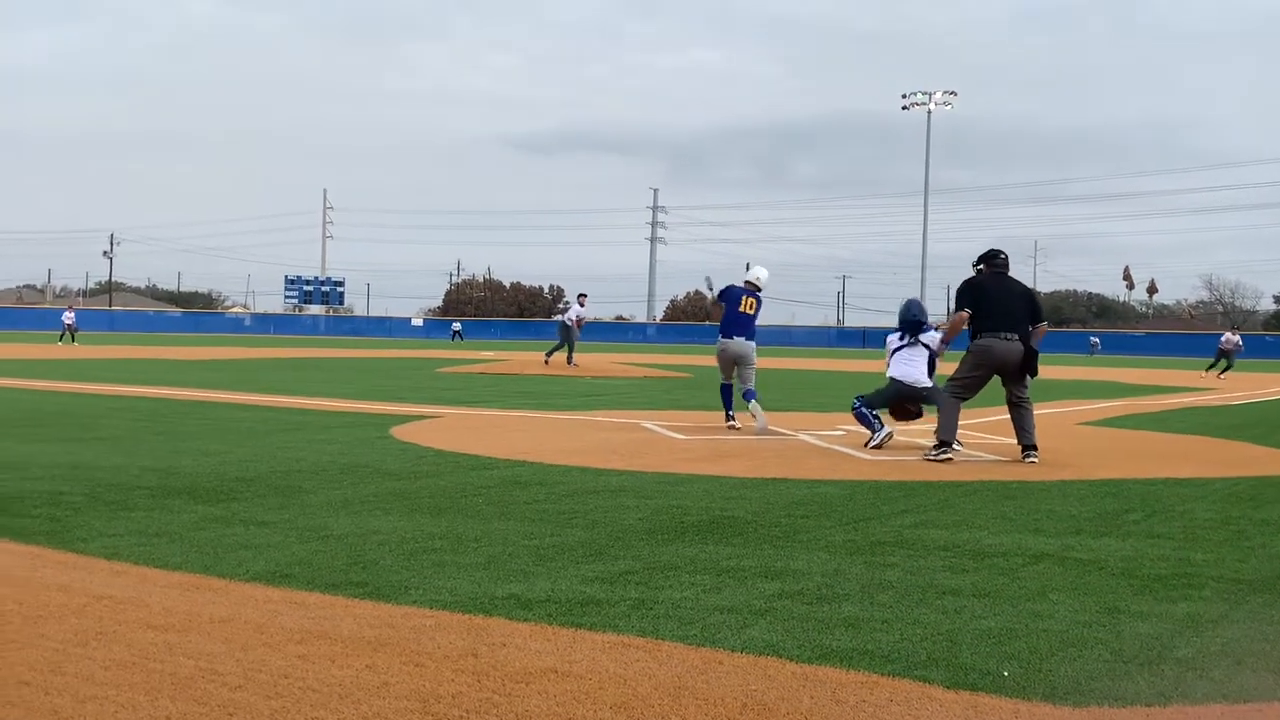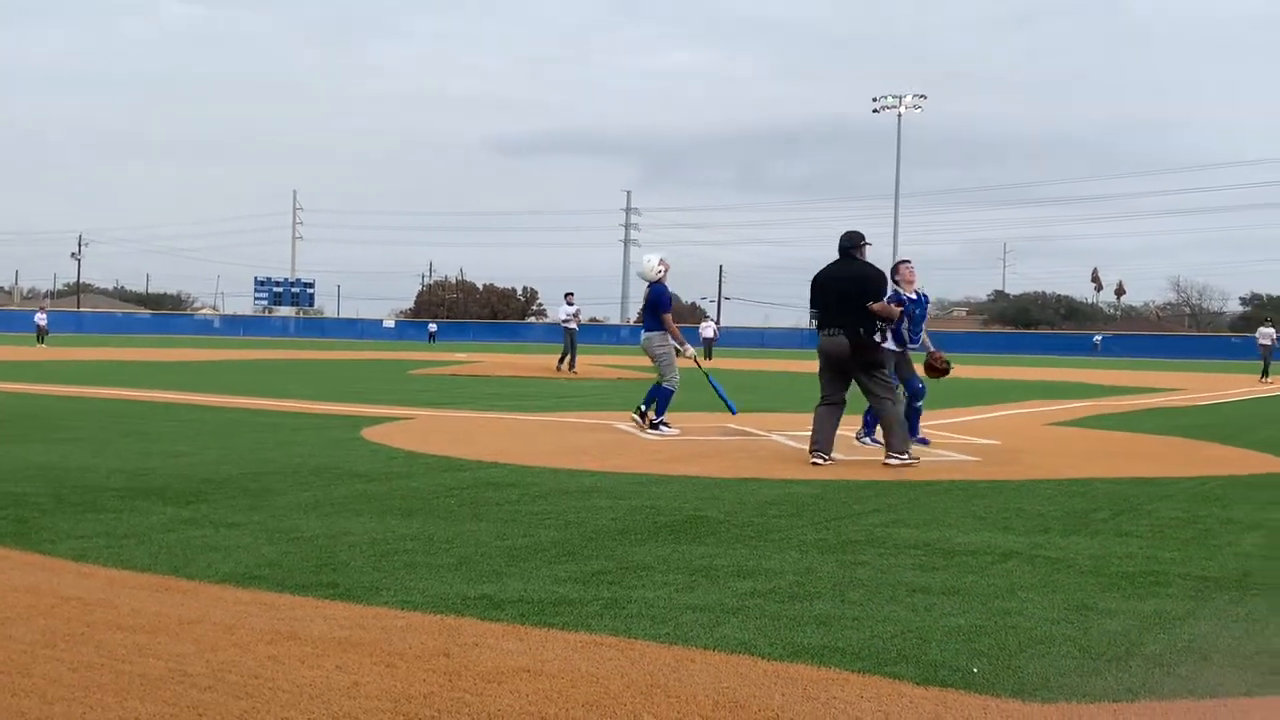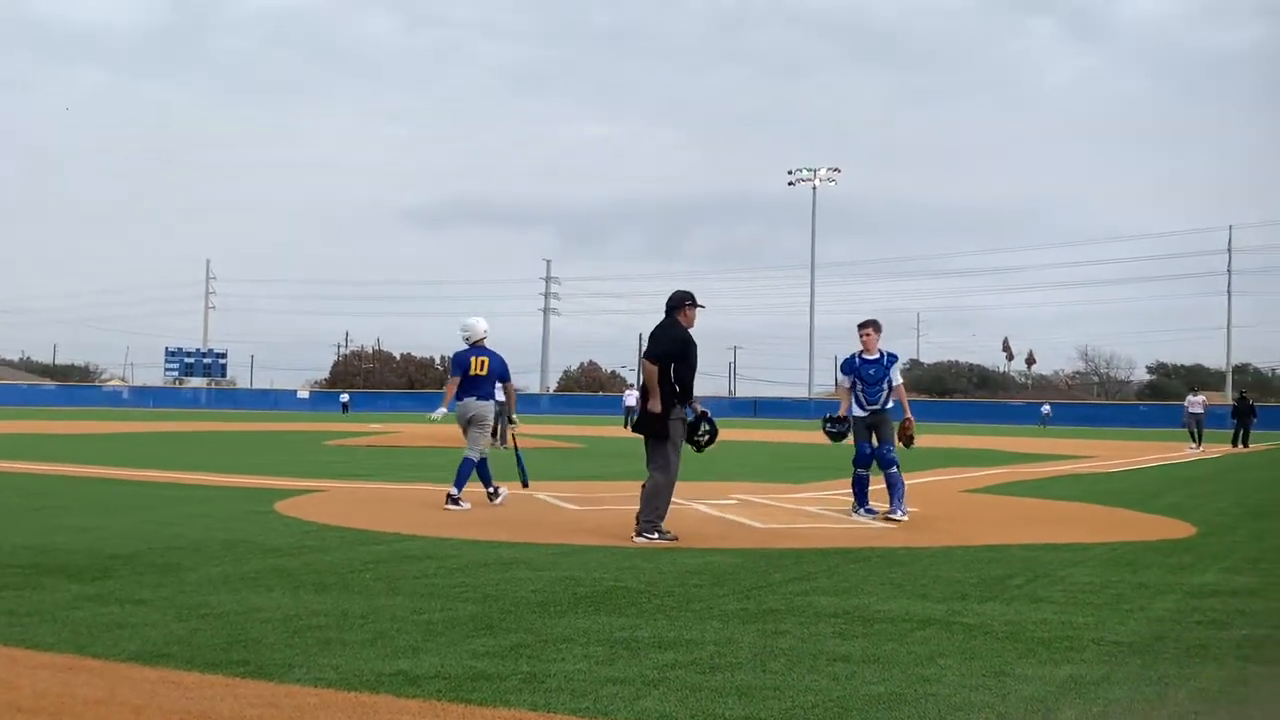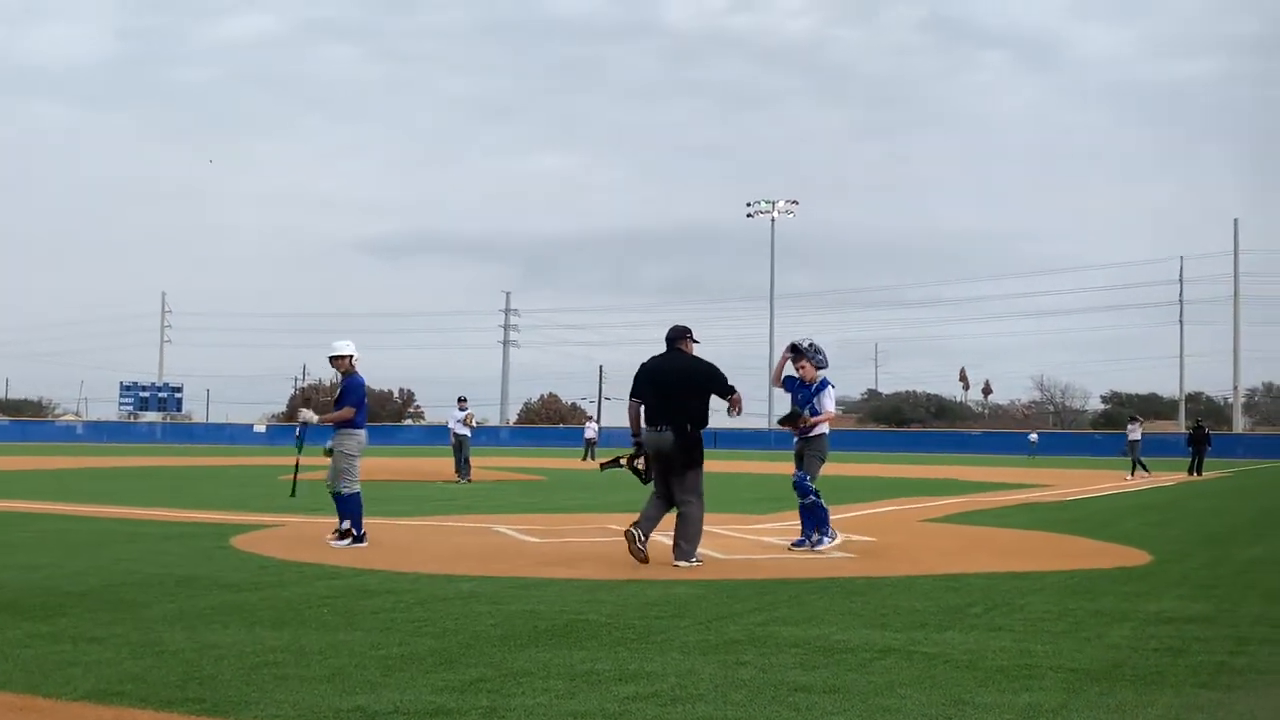
dt=1s
person 1, frame 1
left shoulder: (973, 284)
right shoulder: (1025, 290)
left elbow: (961, 317)
right elbow: (1041, 328)
left wrist: (944, 342)
right wrist: (1027, 352)
left hip: (986, 346)
right hip: (1018, 348)
left knee: (953, 392)
right knee: (1020, 399)
left ankle: (943, 446)
right ankle: (1030, 449)
person 1, frame 2
left shoulder: (823, 274)
right shoulder: (872, 272)
left elbow: (815, 313)
right elbow: (877, 307)
right wrist: (894, 313)
left hip: (827, 342)
right hip: (858, 343)
left knee: (830, 400)
right knee: (886, 396)
left ankle: (819, 450)
right ankle: (897, 450)
person 1, frame 3
left shoulder: (670, 332)
right shoulder: (673, 332)
right elbow: (648, 362)
left wrist: (691, 402)
right wrist: (654, 399)
left hip: (664, 410)
right hip: (665, 411)
left knee: (661, 469)
right knee: (663, 470)
left ankle: (647, 523)
right ankle: (648, 529)
person 1, frame 4
left shoulder: (649, 366)
right shoulder: (700, 367)
left elbow: (634, 404)
right elbow: (733, 396)
left wrist: (637, 436)
right wrist: (736, 407)
left hip: (653, 437)
right hip: (683, 439)
left knee: (662, 493)
right knee: (690, 499)
left ankle: (639, 529)
right ankle: (685, 554)
person 2, frame 1
left shoulder: (892, 337)
right shoulder: (930, 335)
left hip: (896, 386)
right hip: (922, 391)
left knee: (859, 404)
left ankle: (879, 429)
person 2, frame 2
left shoulder: (922, 299)
right shoulder: (893, 298)
left elbow: (920, 328)
left wrist: (930, 349)
left hip: (903, 352)
right hip: (887, 351)
left knee: (917, 390)
left ankle: (912, 433)
right ankle: (866, 432)
person 2, frame 3
left shoulder: (890, 360)
right shoulder: (852, 363)
left elbow: (897, 387)
right elbow: (846, 390)
left wrist: (907, 413)
right wrist: (842, 412)
left hip: (883, 415)
right hip: (860, 417)
left knee: (887, 457)
right knee: (863, 458)
left ankle: (897, 506)
right ankle: (860, 504)
person 2, frame 4
left shoulder: (824, 386)
right shoulder: (796, 384)
left elbow: (830, 414)
right elbow: (775, 381)
left wrist: (812, 420)
right wrist: (784, 358)
left hip: (817, 442)
right hip: (800, 442)
left knee: (804, 484)
right knee: (801, 487)
left ankle: (826, 532)
right ankle: (808, 535)
person 3, frame 1
left shoulder: (732, 291)
right shoulder: (758, 300)
left elbow: (715, 302)
left wrist: (715, 294)
left hip: (726, 344)
right hip: (748, 346)
left knee: (727, 380)
right knee: (747, 386)
left ankle: (729, 416)
right ankle: (753, 404)
person 3, frame 2
left shoulder: (651, 289)
right shoulder: (662, 291)
right elbow: (668, 324)
left wrist: (671, 343)
right wrist: (685, 346)
left hip: (648, 337)
right hip: (658, 338)
left knee: (665, 379)
right knee: (671, 380)
left ankle: (642, 411)
right ankle: (656, 422)
person 3, frame 3
left shoulder: (460, 356)
right shoulder: (497, 359)
left elbow: (453, 383)
right elbow: (509, 390)
left wrist: (443, 408)
right wrist: (511, 415)
left hip: (463, 406)
right hip: (484, 408)
left knee: (478, 450)
right knee: (473, 453)
left ankle: (492, 491)
right ankle: (453, 495)
person 3, frame 4
left shoulder: (353, 382)
right shoulder: (349, 381)
left elbow: (348, 413)
left wrist: (316, 419)
right wrist: (334, 441)
left hip: (349, 437)
right hip: (349, 437)
left knee: (349, 486)
right knee: (333, 484)
left ankle: (357, 534)
right ankle: (346, 527)
